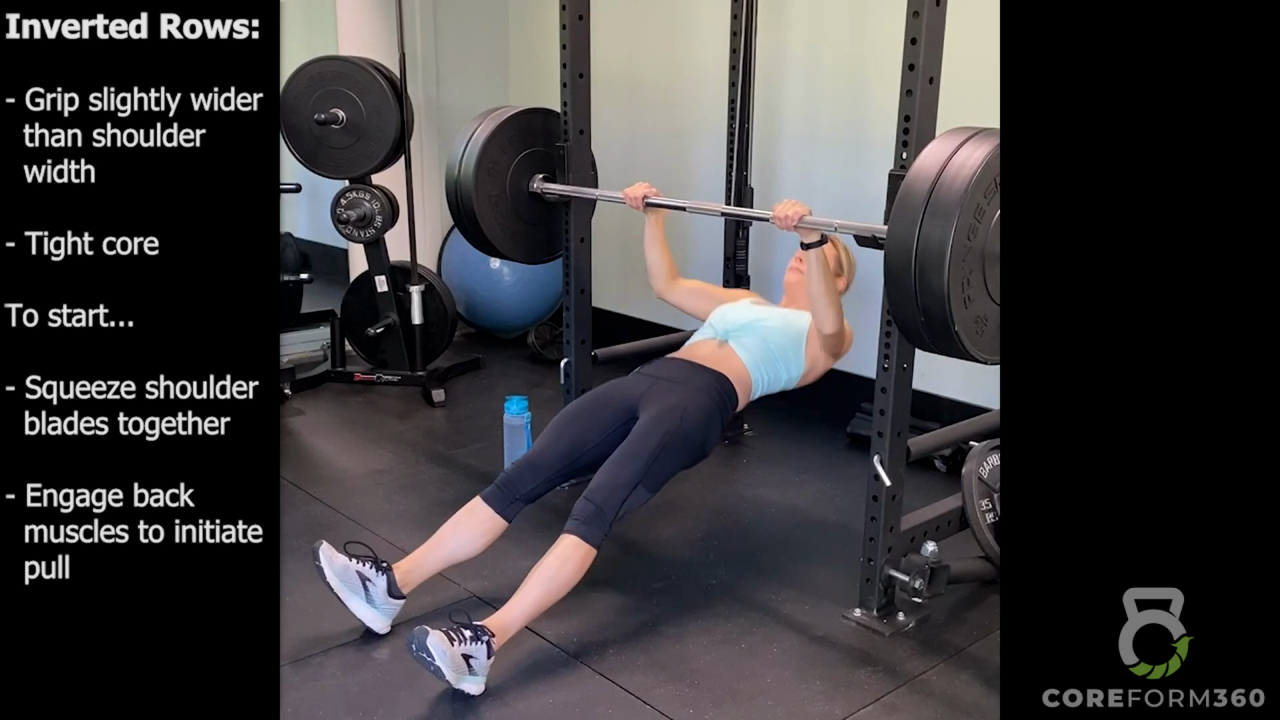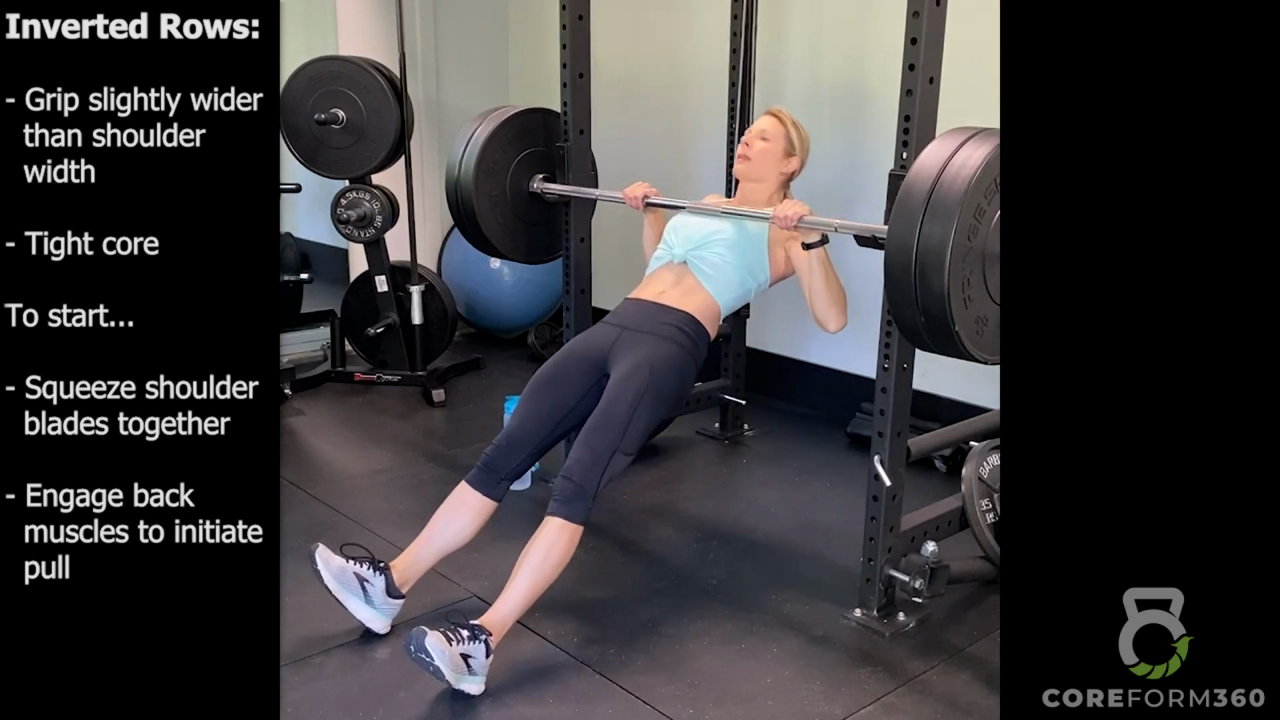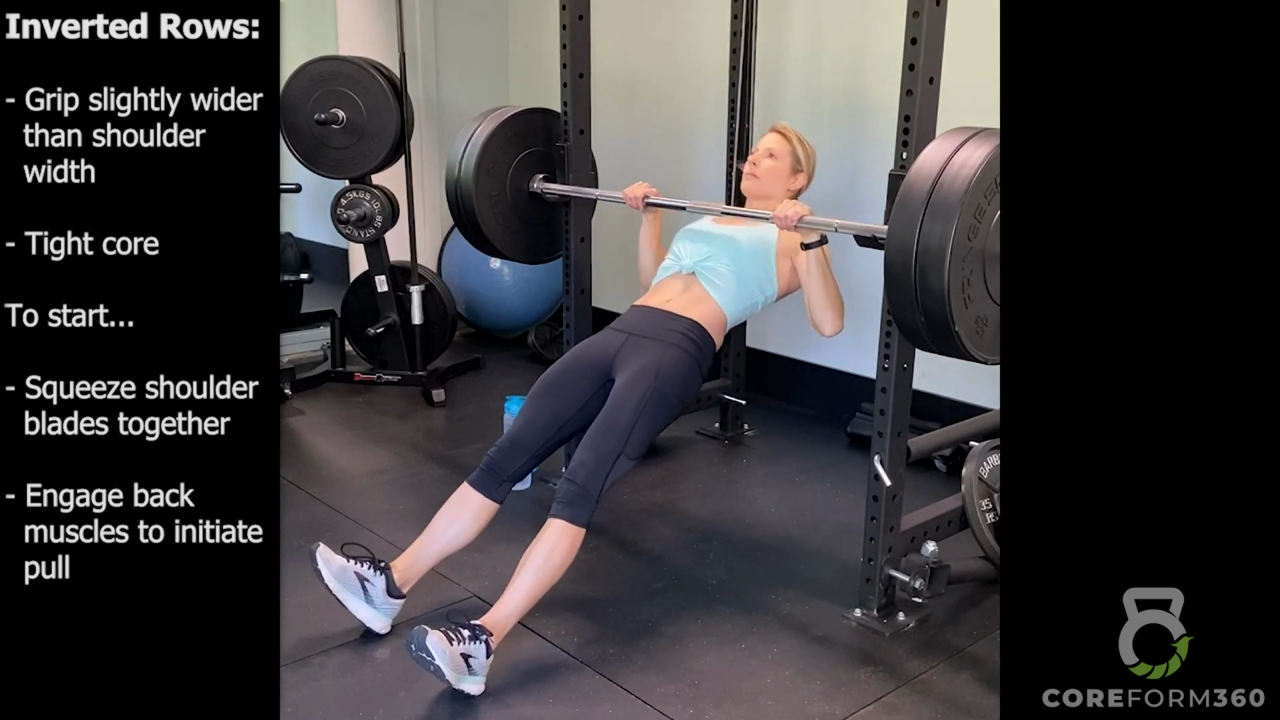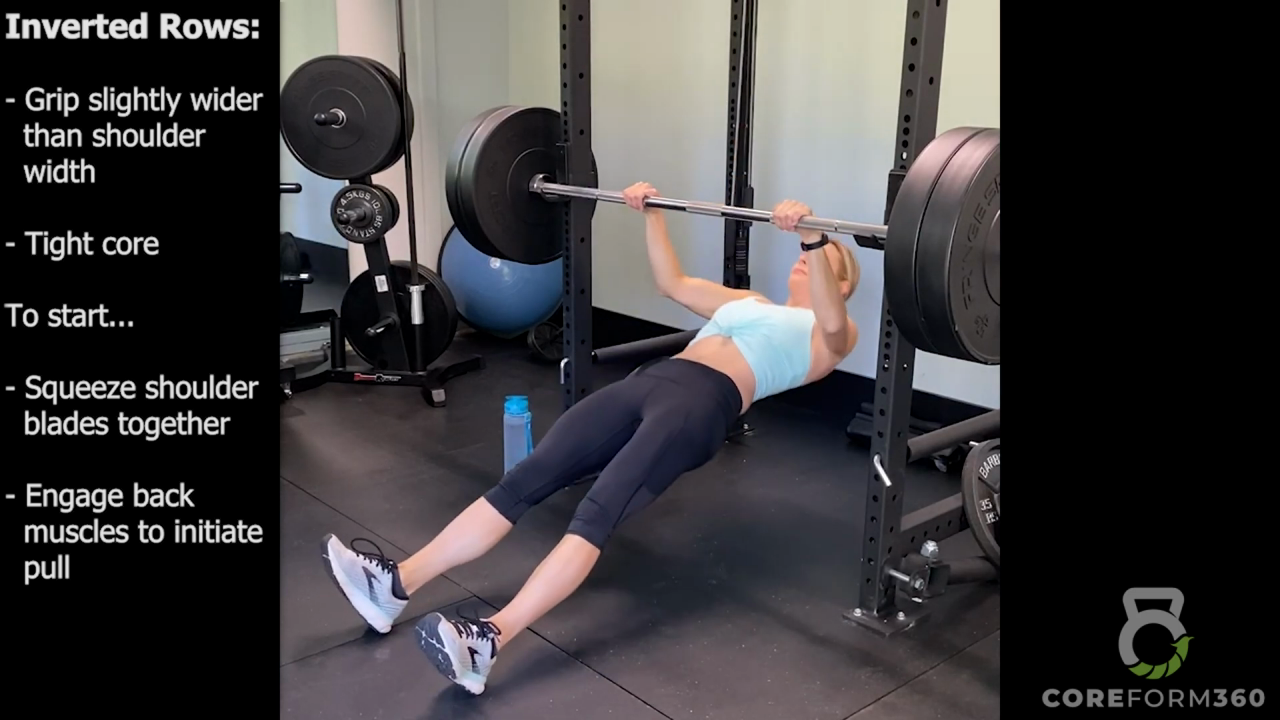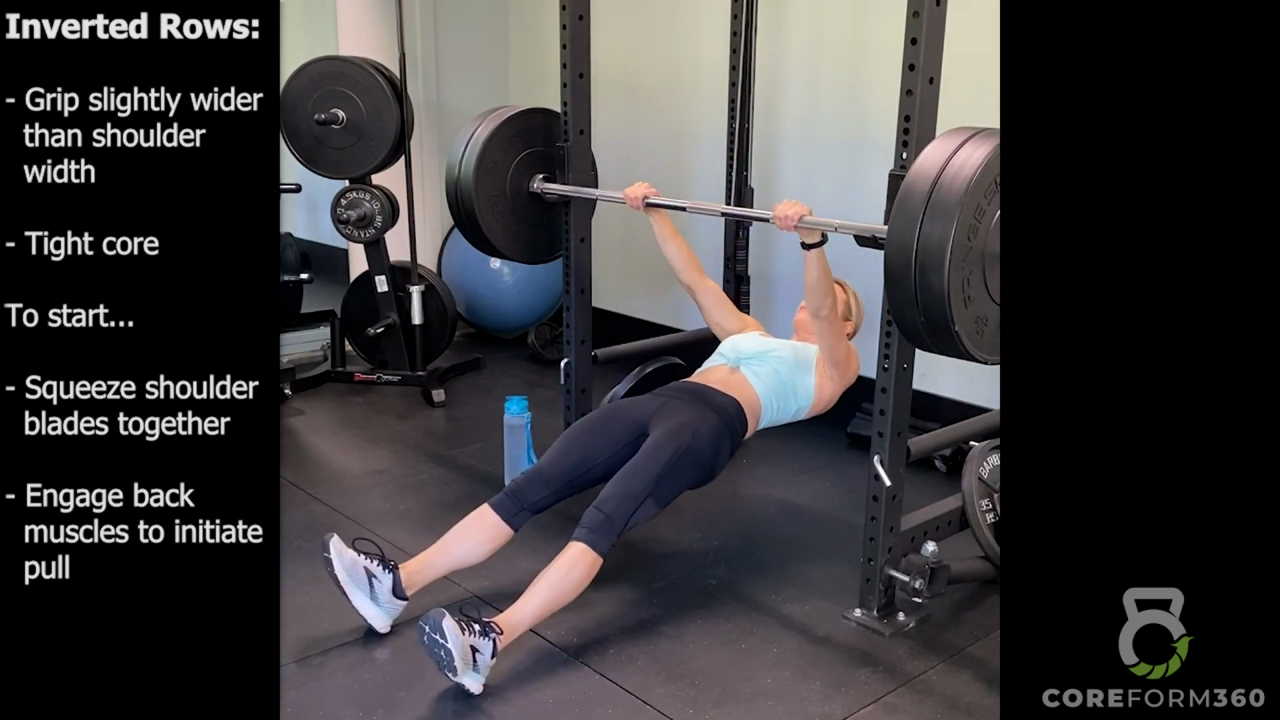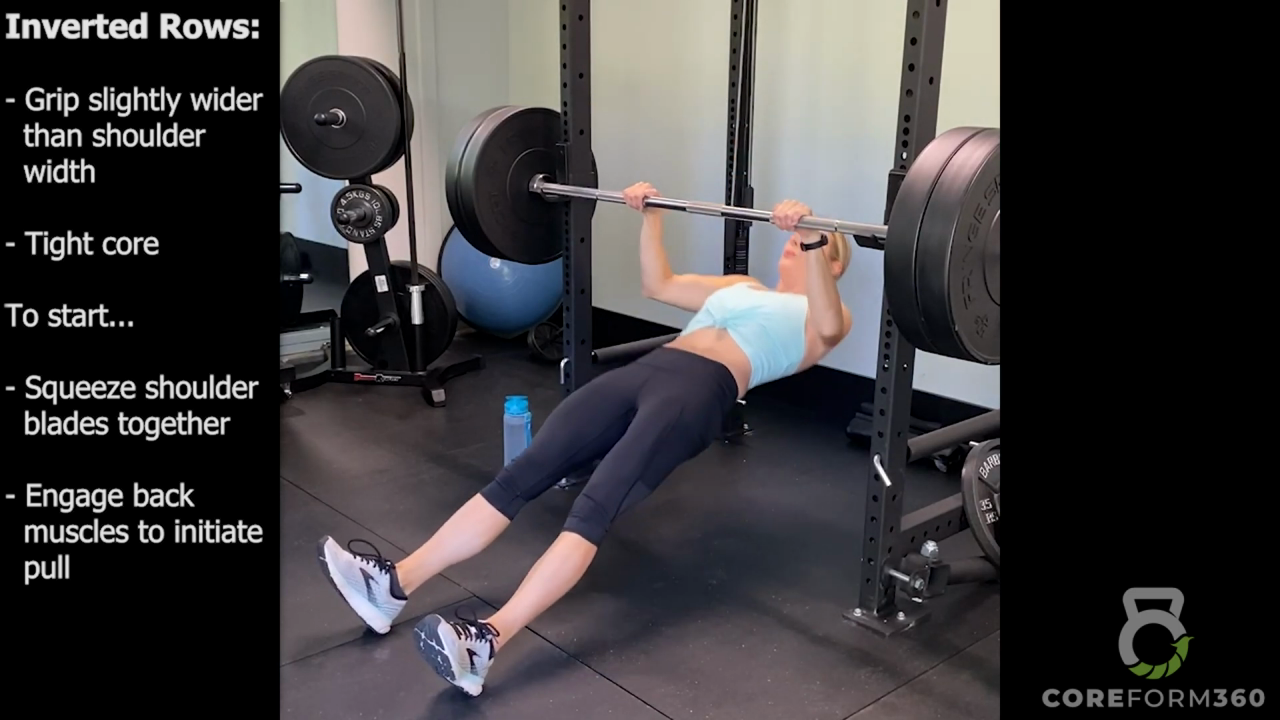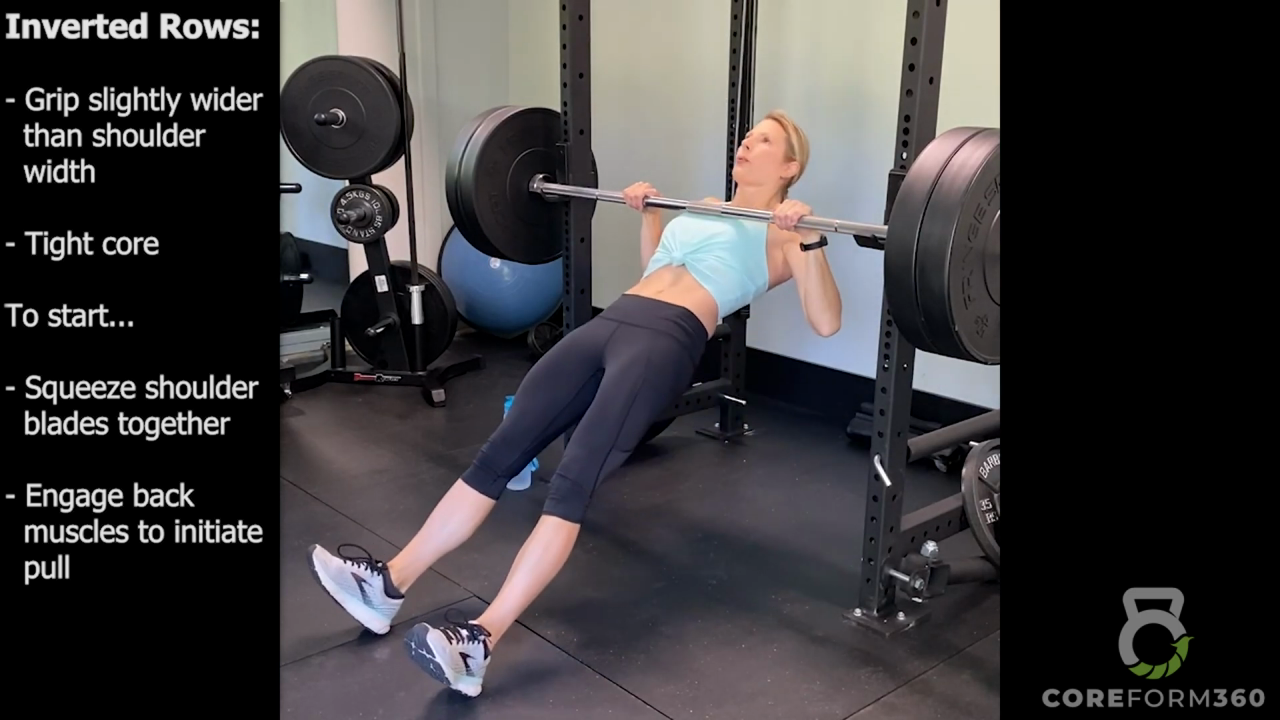
dt=0.5s
person 1, frame 1
left shoulder: (823, 343)
right shoulder: (751, 303)
left elbow: (831, 329)
right elbow: (665, 285)
left wrist: (814, 239)
right wrist: (653, 214)
left hip: (696, 401)
right hip: (647, 380)
left knee: (593, 511)
right knee: (518, 480)
left ankle: (483, 644)
right ankle: (391, 586)
person 1, frame 2
left shoulder: (785, 231)
right shoulder: (709, 207)
left elbow: (832, 318)
left wrist: (812, 238)
right wrist: (649, 209)
left hip: (667, 345)
right hip: (612, 328)
left knee: (574, 486)
right knee: (501, 457)
left ankle: (480, 643)
right ankle: (389, 583)
person 1, frame 3
left shoulder: (793, 243)
right shoulder: (715, 219)
left elbow: (828, 322)
left wrist: (808, 235)
right wrist: (649, 213)
left hip: (675, 351)
right hip: (619, 333)
left knee: (578, 489)
right knee: (504, 459)
left ankle: (481, 642)
right ankle: (389, 585)
person 1, frame 4
left shoulder: (828, 332)
right shoulder: (750, 302)
left elbow: (833, 325)
right elbow: (671, 283)
left wrist: (812, 240)
right wrist: (652, 215)
left hip: (702, 402)
right hip: (652, 381)
left knee: (597, 513)
right knee: (523, 481)
left ankle: (488, 641)
right ankle: (396, 584)
person 1, frame 5
left shoulder: (834, 366)
right shoulder: (753, 334)
left elbow: (824, 308)
right elbow: (694, 279)
left wrist: (811, 240)
right wrist: (655, 213)
left hip: (709, 426)
right hip: (659, 402)
left knee: (601, 525)
right knee: (526, 491)
left ankle: (488, 641)
right ankle: (395, 585)
person 1, frame 6
left shoulder: (822, 321)
right shoulder: (745, 287)
left elbow: (828, 323)
right elbow: (658, 284)
left wrist: (812, 237)
right wrist: (651, 215)
left hip: (697, 390)
right hip: (648, 369)
left knee: (593, 509)
right knee: (520, 476)
left ankle: (486, 642)
right ankle: (394, 584)
person 1, frame 7
left shoulder: (784, 233)
right shoulder: (705, 210)
left elbow: (826, 322)
left wrist: (810, 239)
right wrist: (649, 213)
left hip: (665, 341)
right hip: (609, 323)
left knee: (572, 483)
right knee: (497, 456)
left ankle: (480, 641)
right ankle: (388, 584)
